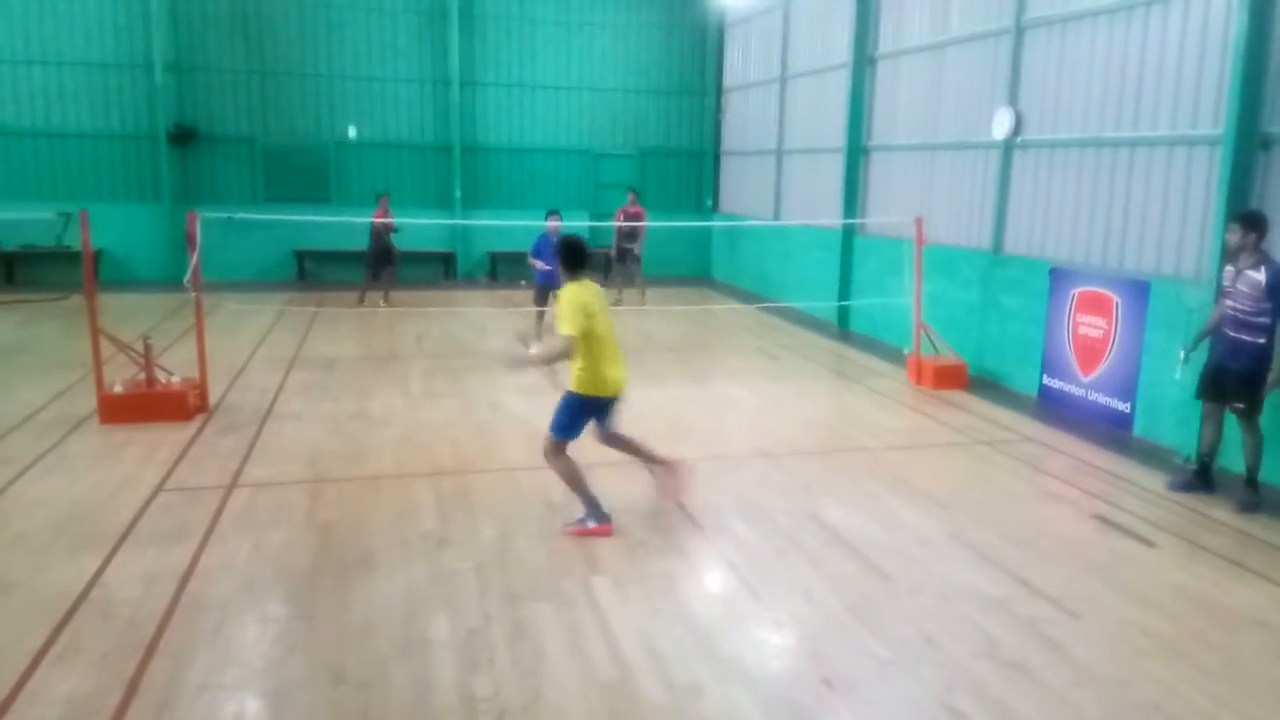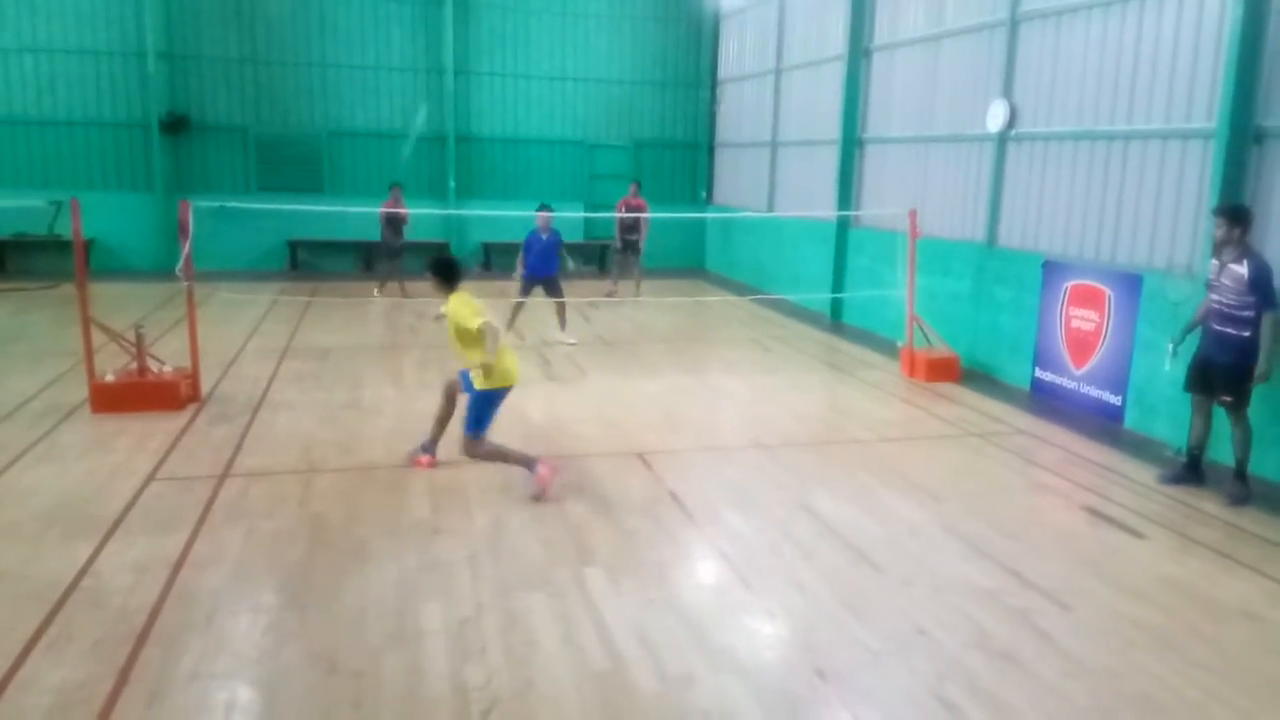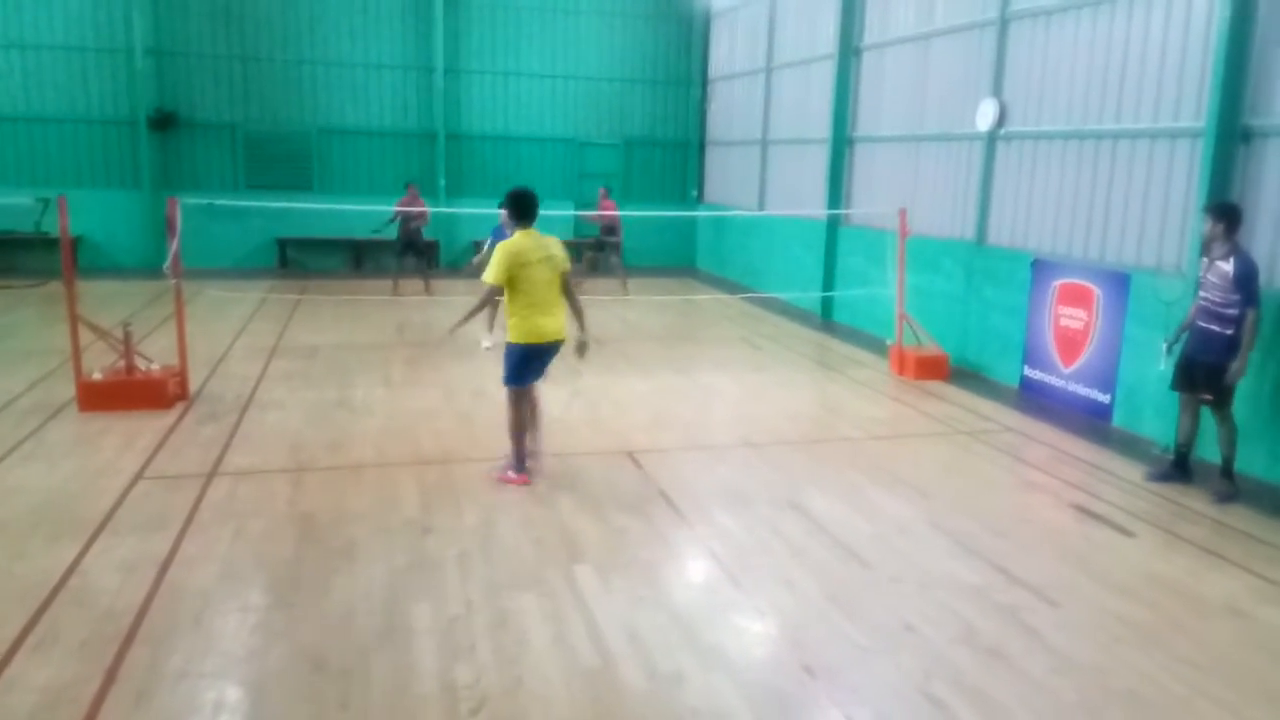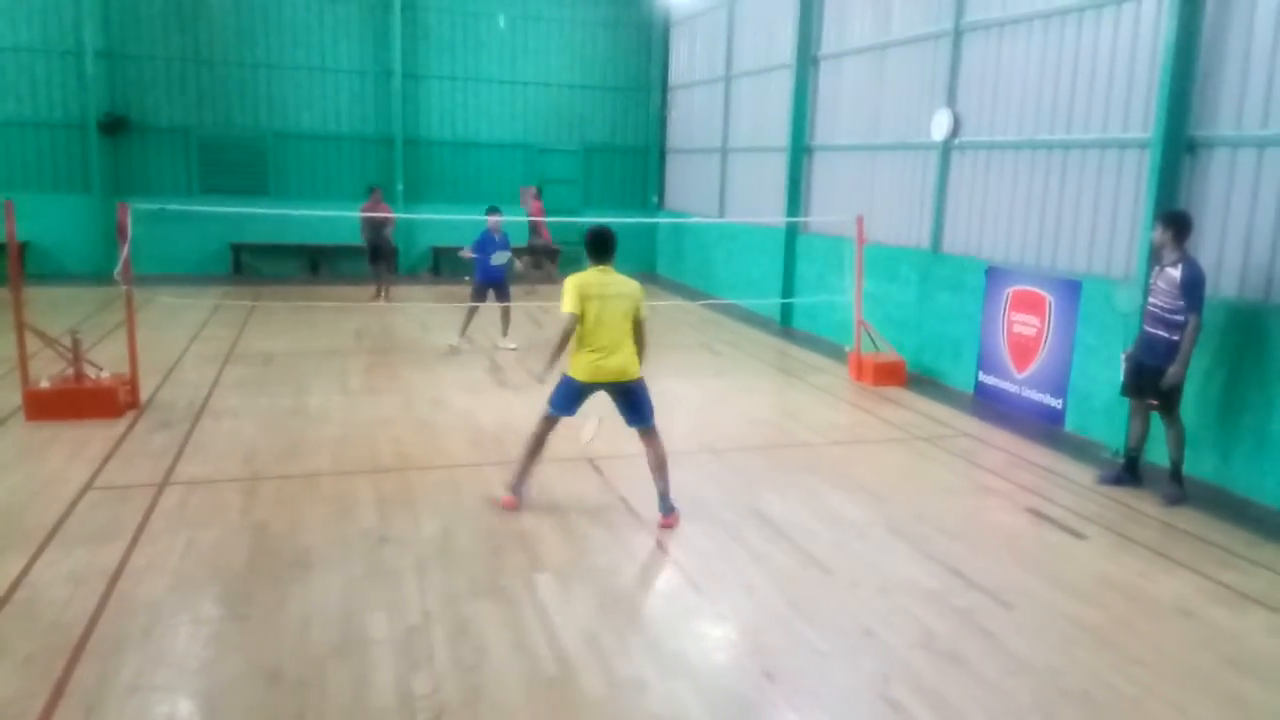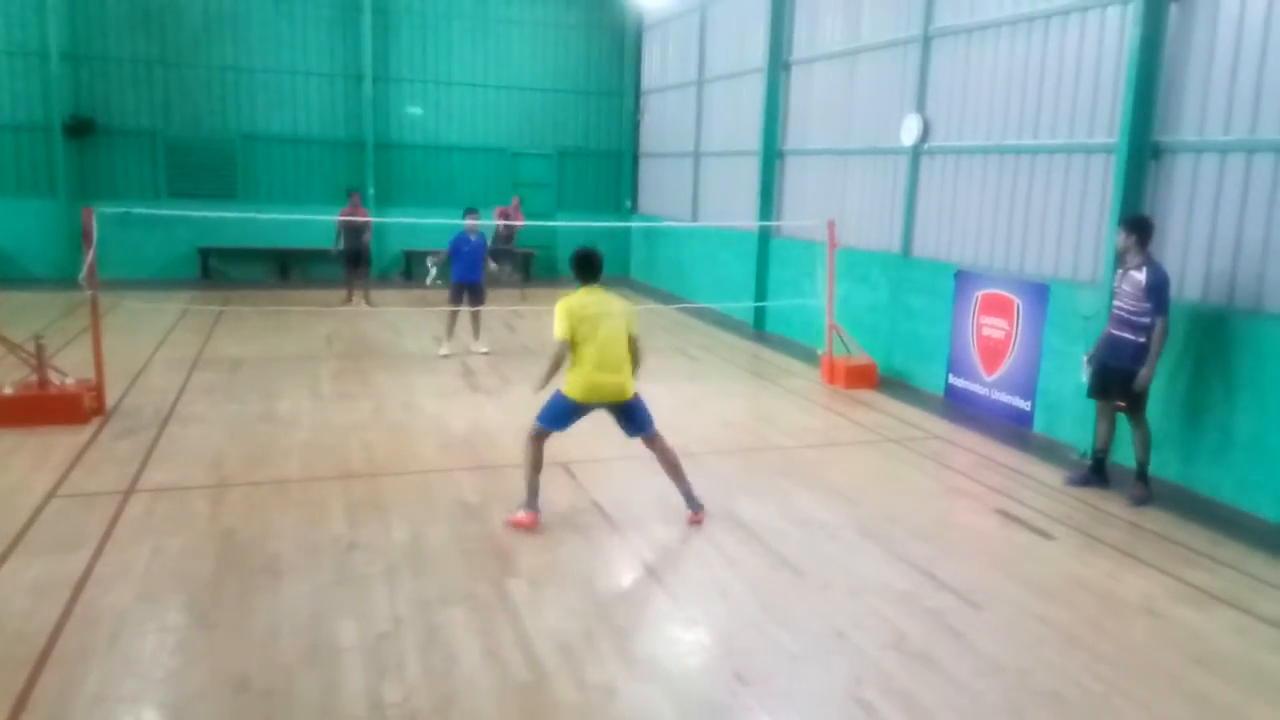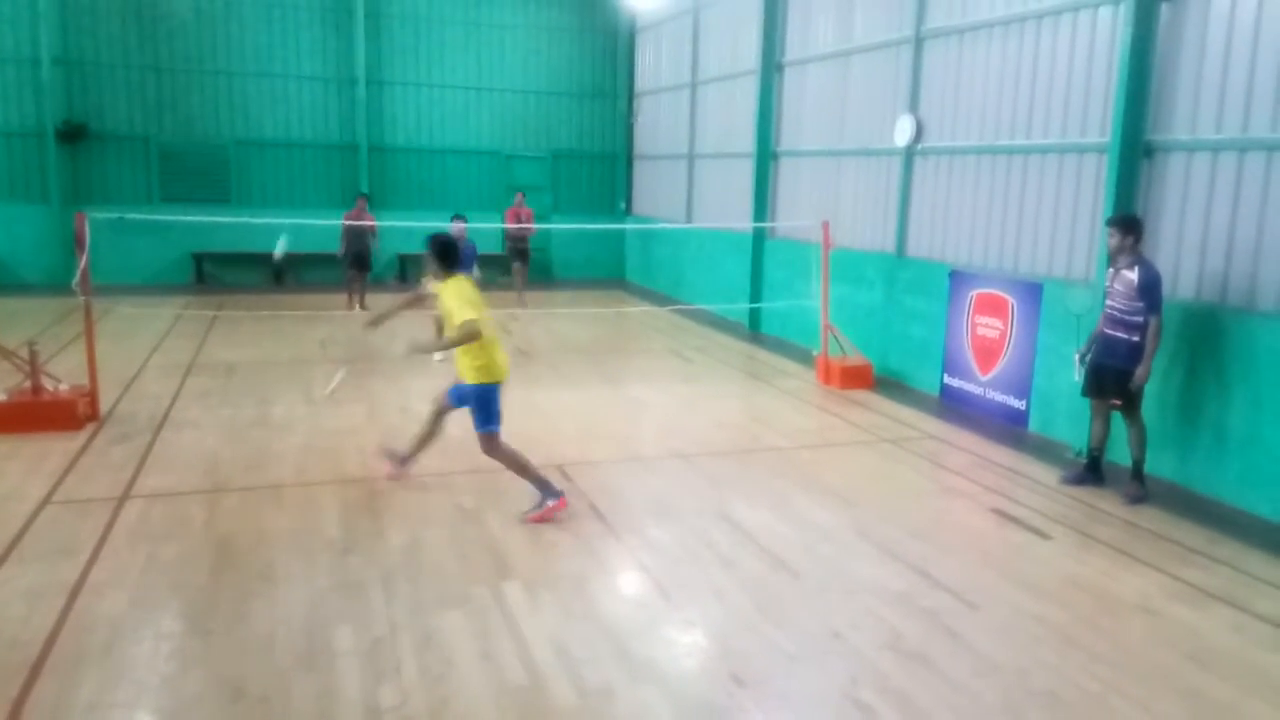
dt=0.5s
person 1, frame 1
right shoulder: (1230, 267)
right wrist: (1197, 340)
left hip: (1250, 361)
right hip: (1221, 354)
left knee: (1247, 420)
right knee: (1210, 411)
left ankle: (1251, 486)
right ankle: (1202, 473)
person 1, frame 2
left shoulder: (1256, 268)
right shoulder: (1216, 260)
left elbow: (1269, 315)
left wrist: (1265, 360)
right wrist: (1184, 332)
left hip: (1237, 355)
right hip: (1208, 348)
left knee: (1236, 413)
right knee: (1199, 404)
left ankle: (1240, 478)
right ankle: (1192, 466)
person 1, frame 3
left shoulder: (1243, 265)
right shoulder: (1207, 258)
left elbow: (1251, 314)
left wrist: (1242, 357)
right wrist: (1177, 334)
left hip: (1220, 354)
right hip: (1194, 347)
left knee: (1220, 411)
right knee: (1187, 402)
left ankle: (1227, 476)
right ankle: (1180, 464)
person 1, frame 4
left shoulder: (1190, 272)
right shoulder: (1159, 267)
left elbow: (1193, 322)
left wrist: (1180, 363)
right wrist: (1134, 348)
left hip: (1166, 360)
right hip: (1144, 355)
left knee: (1170, 416)
right knee: (1137, 407)
left ankle: (1176, 479)
right ankle: (1130, 468)
person 1, frame 5
left shoulder: (1155, 275)
right shoulder: (1122, 271)
left elbow: (1160, 324)
left wrist: (1150, 366)
right wrist: (1097, 348)
left hip: (1133, 362)
right hip: (1109, 356)
left knee: (1136, 417)
right knee: (1103, 409)
left ankle: (1142, 480)
right ankle: (1097, 470)
person 1, frame 6
left shoulder: (1147, 275)
right shoulder: (1112, 269)
left elbow: (1155, 322)
left wrist: (1146, 364)
right wrist: (1088, 346)
left hip: (1128, 361)
right hip: (1102, 355)
left knee: (1132, 416)
right knee: (1098, 408)
left ankle: (1138, 478)
right ankle: (1093, 468)
person 2, frame 1
left shoulder: (570, 298)
right shoulder: (594, 290)
left elbow: (566, 349)
left wrist: (535, 358)
right wrist: (539, 345)
left hip: (589, 383)
right hip: (613, 378)
left knee: (553, 451)
right knee: (605, 434)
left ankle: (597, 517)
right ankle: (662, 466)
person 2, frame 2
left shoulder: (460, 308)
right shoulder: (460, 301)
left elbow: (490, 330)
left wrist: (487, 359)
left hip: (493, 377)
right hip: (492, 371)
left knee: (473, 447)
right knee: (451, 387)
left ankle: (536, 466)
right ankle: (430, 449)
person 2, frame 3
left shoulder: (506, 249)
right shoulder: (555, 245)
left elbow: (488, 296)
right elbow: (569, 291)
left wrist: (461, 322)
right wrist: (583, 331)
left hip: (525, 334)
right hip: (555, 332)
left knee: (516, 396)
right knee: (526, 388)
left ankle: (519, 468)
right ankle: (525, 452)
person 2, frame 4
left shoulder: (576, 282)
right shoulder: (631, 287)
left elbow: (568, 327)
right elbow: (640, 337)
left wrist: (549, 364)
right wrist: (634, 371)
left hip: (584, 371)
right hip: (625, 371)
left knee: (546, 422)
right knee: (650, 436)
left ankle: (516, 489)
right ankle: (666, 508)
person 2, frame 5
left shoulder: (567, 306)
right shoulder: (621, 305)
left elbow: (561, 353)
right elbow: (635, 354)
left wrist: (544, 379)
left hip: (580, 388)
right hip: (619, 388)
left knee: (535, 437)
right knee: (655, 442)
left ankle: (530, 508)
right ankle: (693, 504)
person 2, frame 6
left shoulder: (455, 292)
right shoulder: (453, 284)
left elbow: (475, 330)
right elbow: (418, 296)
left wrist: (434, 346)
right wrist: (386, 314)
left hip: (484, 371)
right hip: (475, 368)
left knee: (490, 444)
right knee: (441, 407)
left ankle: (551, 495)
right ankle: (404, 460)
